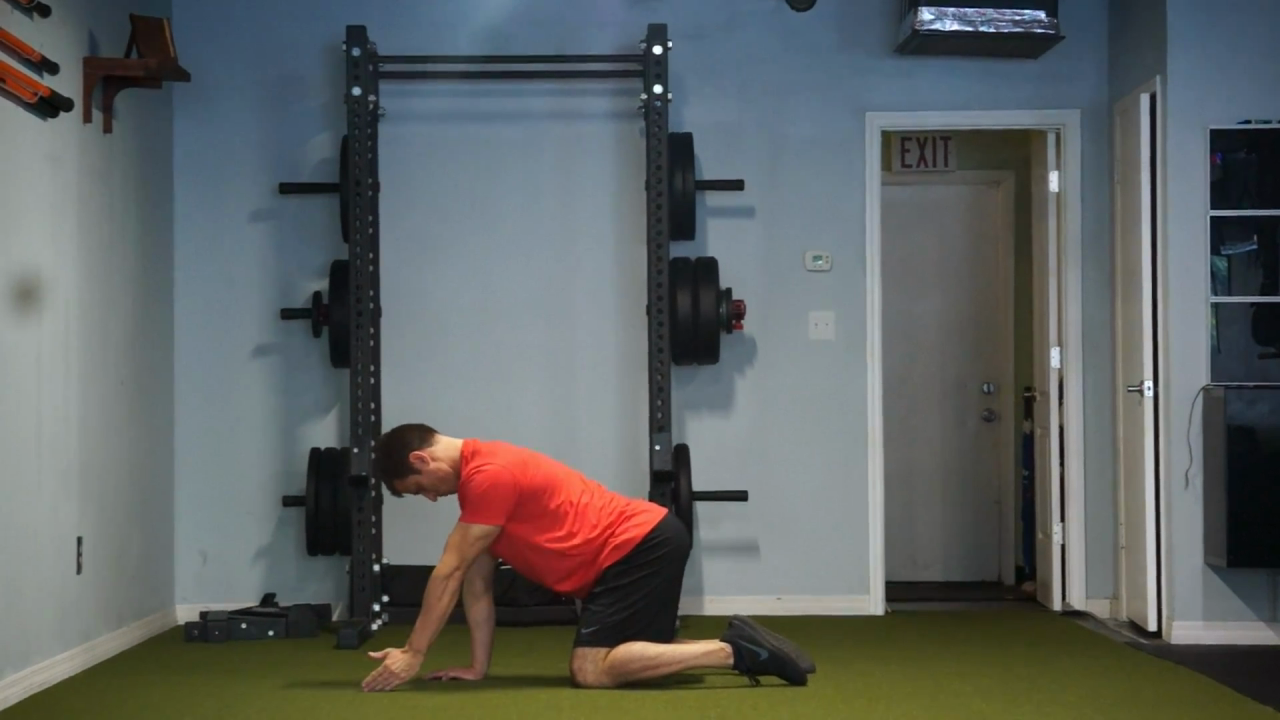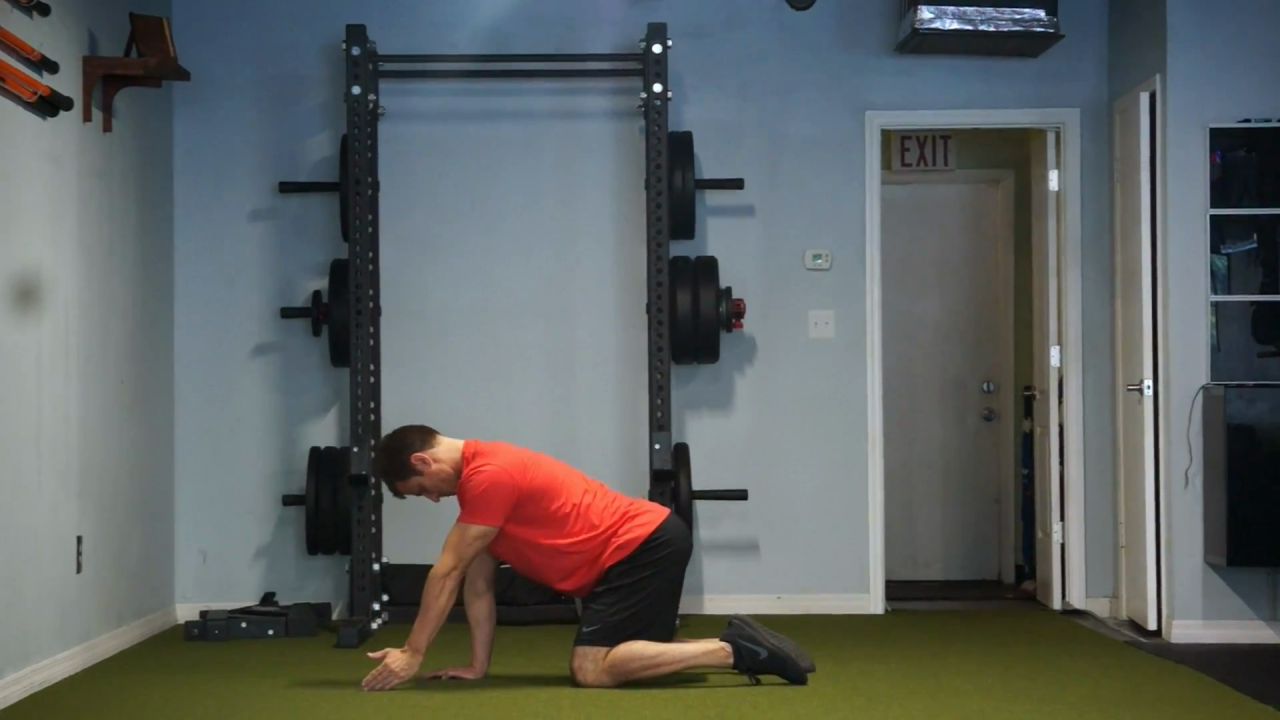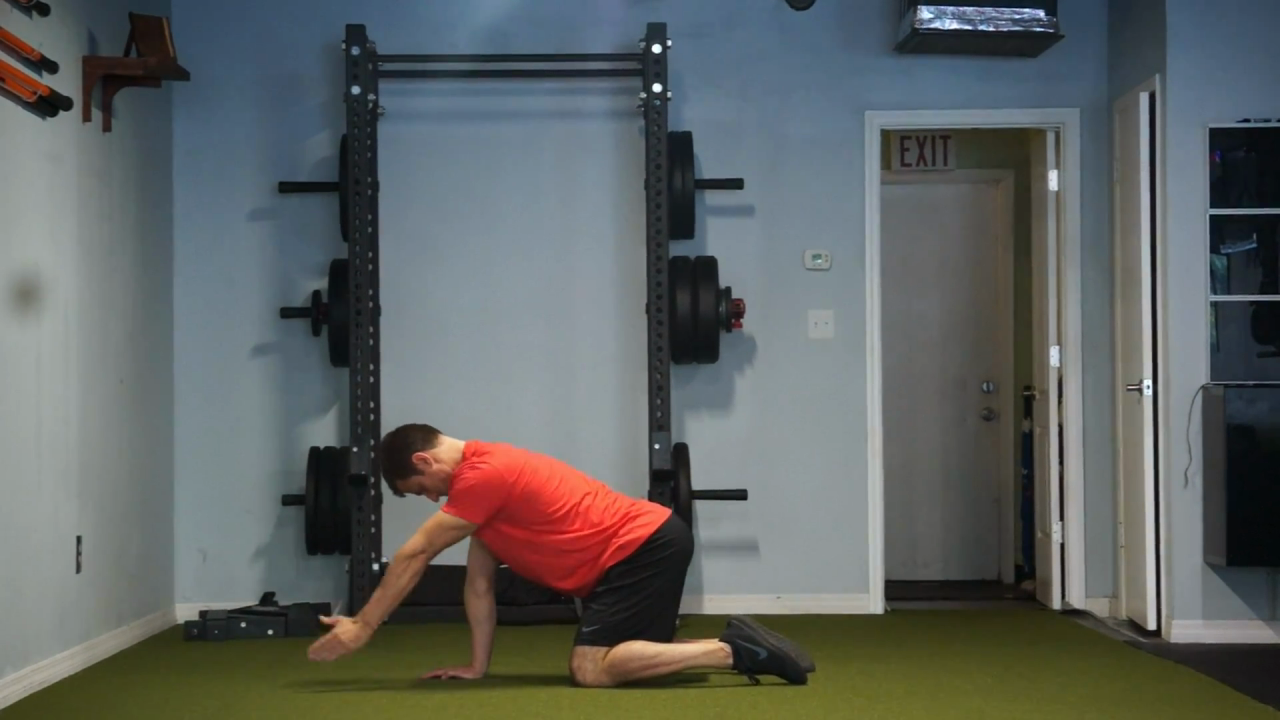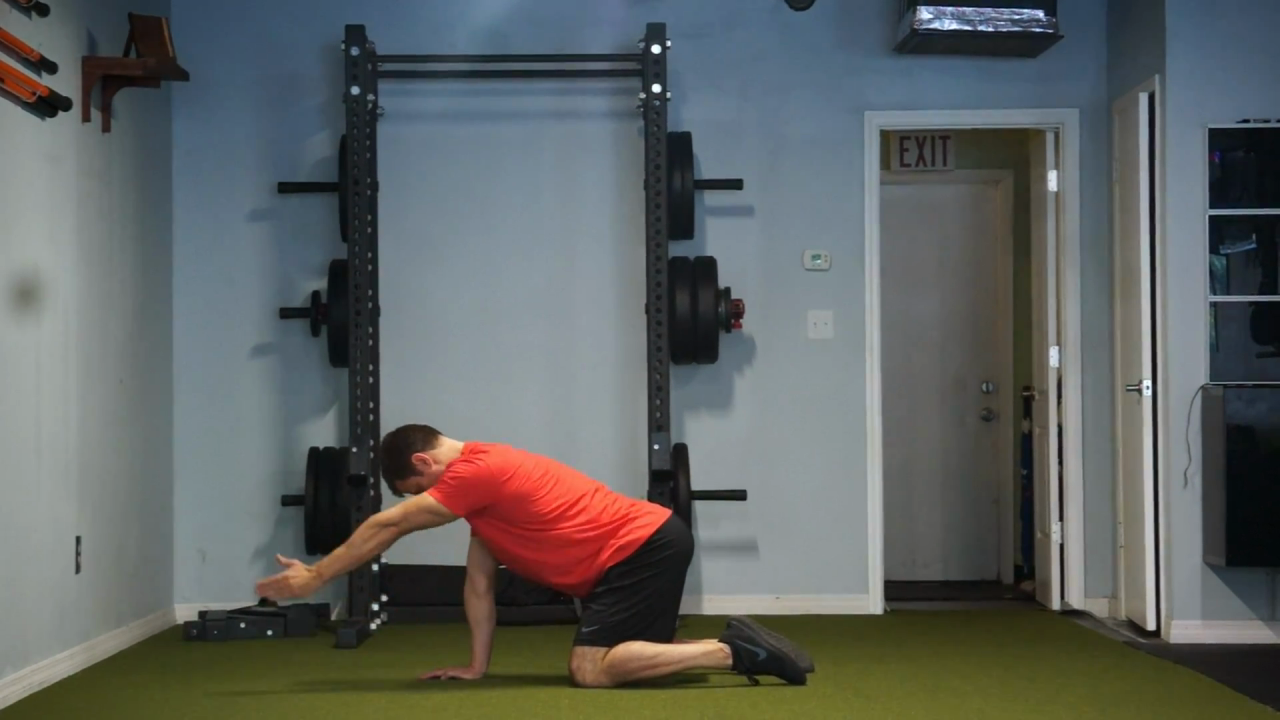
dt=0.3s
person 1, frame 1
left shoulder: (487, 475)
right shoulder: (479, 474)
left elbow: (449, 573)
right elbow: (476, 582)
left wrist: (413, 654)
right wrist: (477, 666)
left hip: (642, 545)
right hip: (649, 541)
left knee: (590, 670)
right knee: (622, 655)
left ankle: (735, 650)
right ankle: (739, 646)
person 1, frame 2
left shoulder: (487, 476)
right shoulder: (481, 472)
left elbow: (448, 572)
right elbow: (478, 582)
left wrist: (412, 653)
right wrist: (478, 664)
left hip: (644, 545)
right hip: (650, 541)
left knee: (591, 668)
right knee: (623, 654)
left ankle: (734, 651)
right ankle: (736, 645)
person 1, frame 3
left shoulder: (482, 475)
right shoulder: (487, 476)
left elbow: (415, 555)
right elbow: (479, 583)
left wrist: (363, 627)
right wrist: (477, 664)
left hip: (647, 547)
right hip: (653, 542)
left knee: (592, 668)
right knee: (616, 654)
left ankle: (734, 651)
right ankle: (735, 643)
person 1, frame 4
left shoulder: (475, 472)
right shoulder: (481, 477)
left elbow: (387, 527)
right elbow: (479, 583)
left wrist: (314, 577)
right wrist: (476, 664)
left hip: (645, 547)
right hip: (651, 543)
left knee: (590, 669)
right knee: (614, 656)
left ankle: (732, 652)
right ankle: (734, 644)
